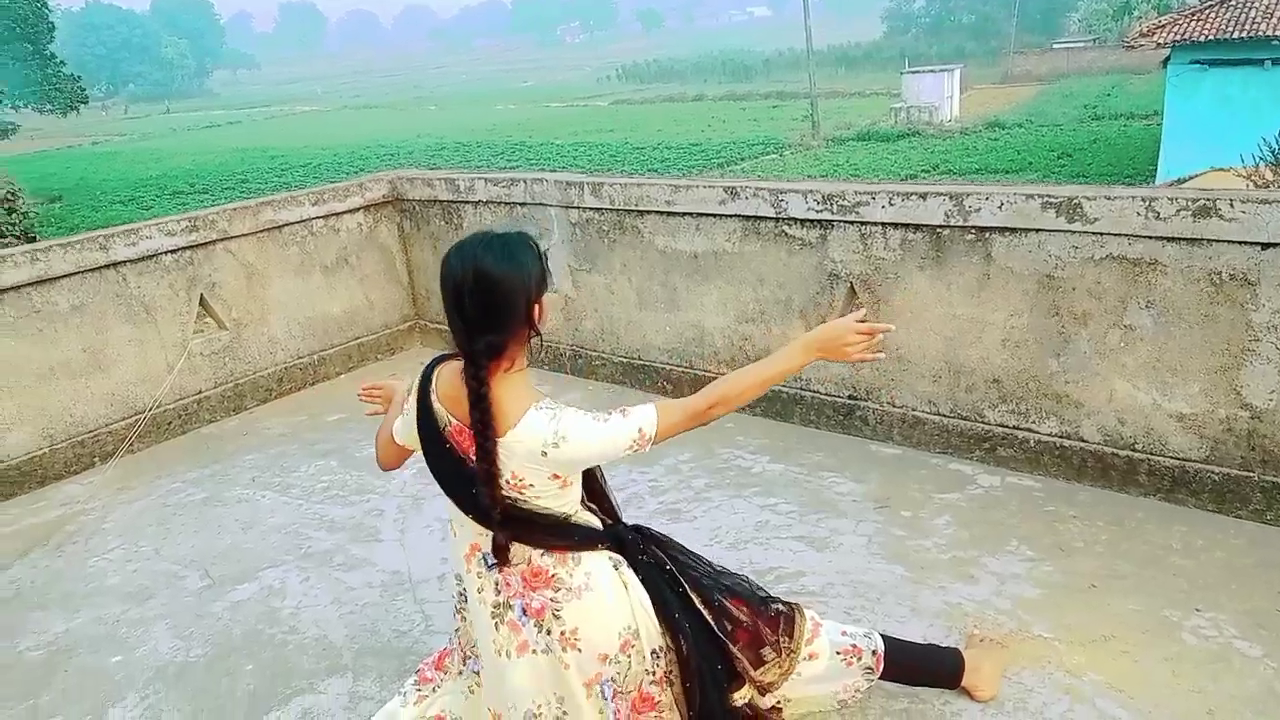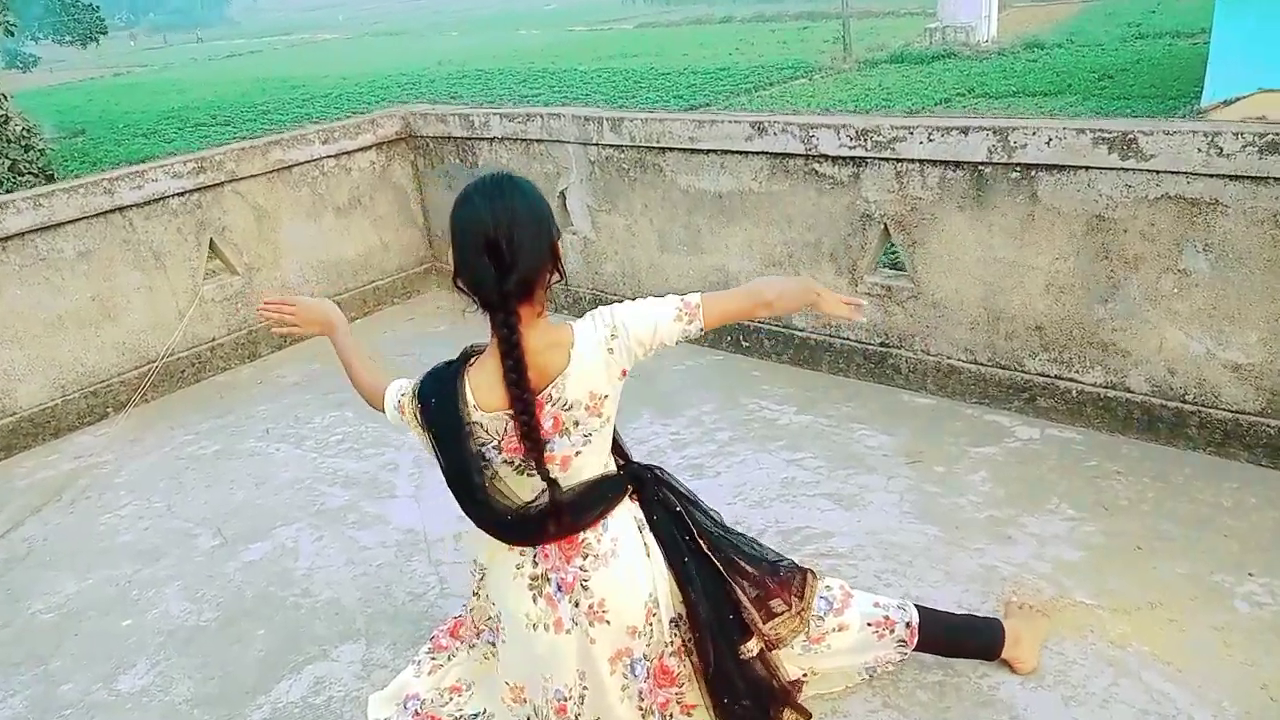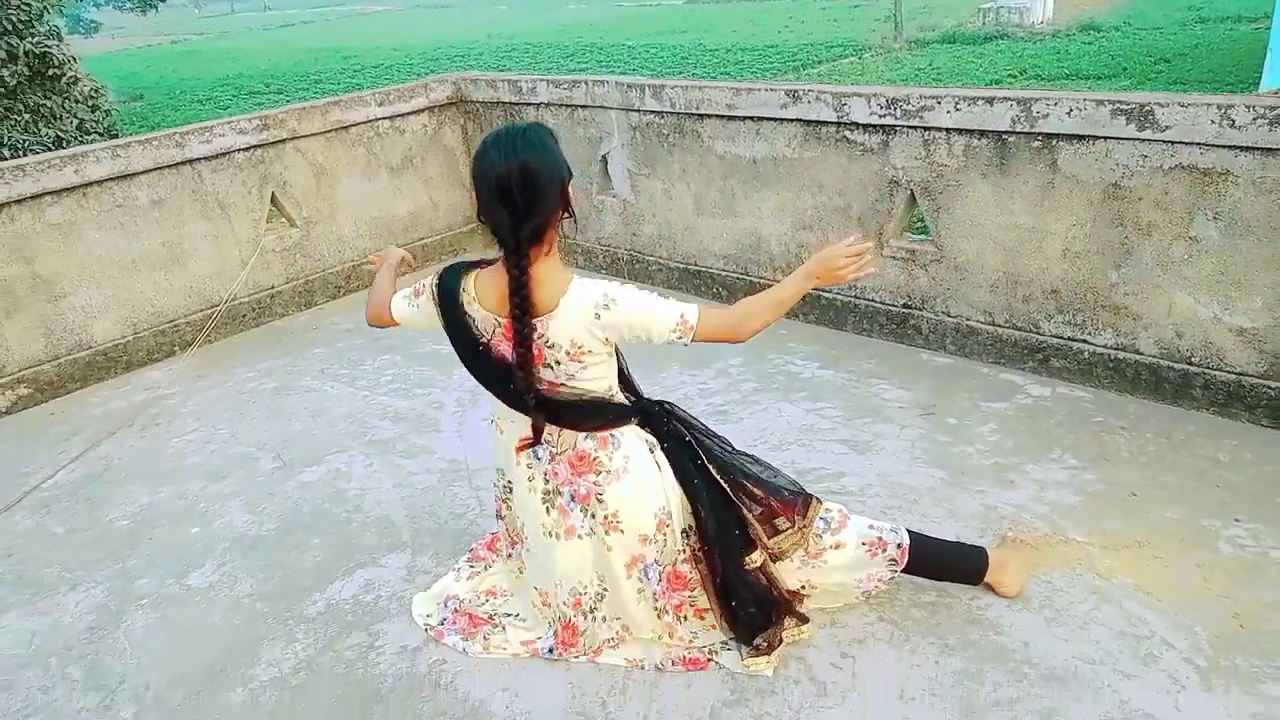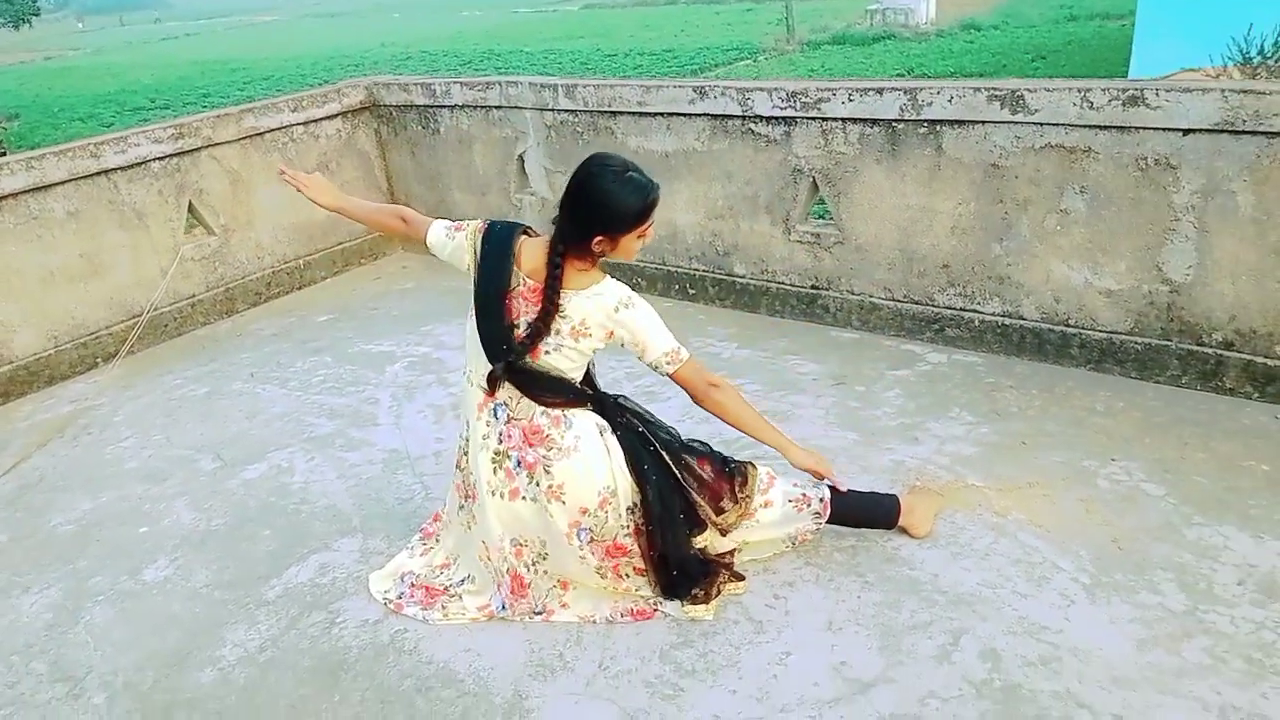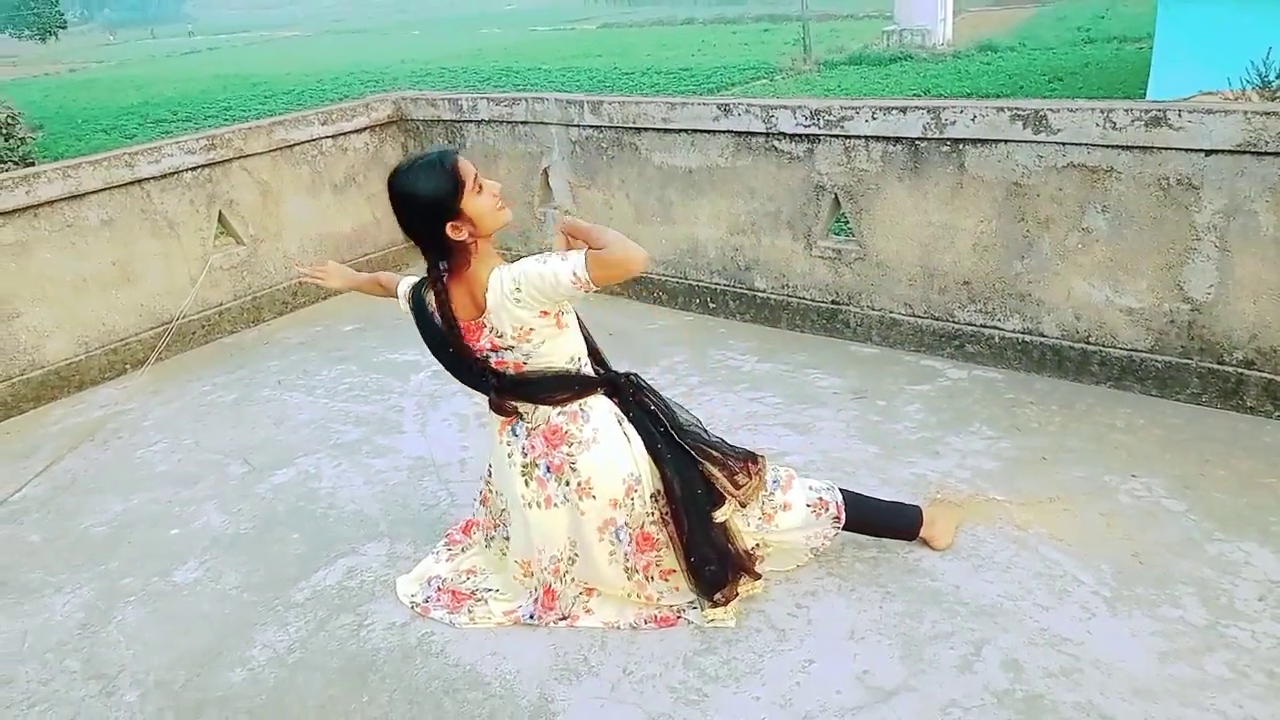
dt=1s
person 1, frame 1
left shoulder: (437, 384)
right shoulder: (552, 432)
left elbow: (388, 455)
right elbow: (701, 408)
right wrist: (814, 345)
left hip: (502, 613)
right hip: (583, 604)
right knee: (754, 632)
right ankle: (961, 668)
person 1, frame 2
left shoulder: (448, 393)
right shoulder: (603, 340)
left elbow: (378, 392)
right elbow: (745, 299)
left wrist: (332, 323)
right wrist: (814, 292)
left hip: (523, 595)
right hip: (613, 572)
right knee: (782, 603)
person 1, frame 3
left shoulder: (461, 293)
right shoulder: (598, 304)
left elbow: (380, 311)
right elbow: (739, 324)
left wrist: (389, 263)
right wrist: (814, 271)
left hip: (542, 501)
right hip: (623, 485)
right knee: (785, 523)
right ankle: (984, 564)
person 1, frame 4
left shoulder: (492, 245)
right shoulder: (614, 306)
left elbow: (407, 221)
right elbow: (704, 384)
left wrist: (333, 196)
right wrist: (790, 448)
left hip: (494, 462)
right hip: (569, 464)
right knee: (723, 487)
right ankle: (894, 509)
person 1, frame 5
left shoulder: (427, 298)
right shoulder: (520, 285)
left elbow: (388, 282)
right elbow: (630, 259)
left wrist: (347, 277)
right wrist: (576, 228)
left hip: (526, 463)
right hip: (596, 451)
right knee: (740, 487)
right ankle: (919, 522)
